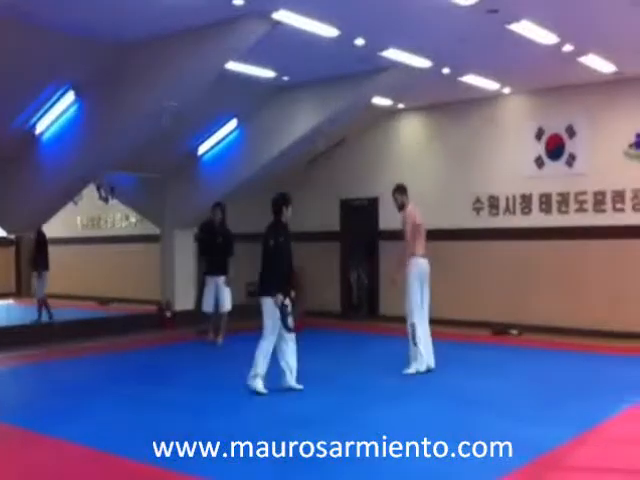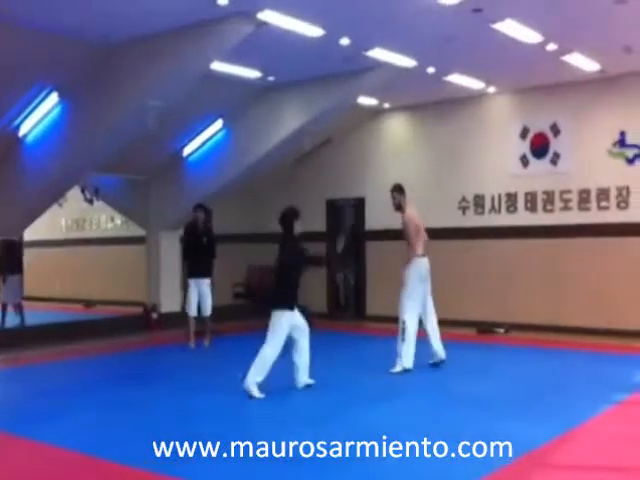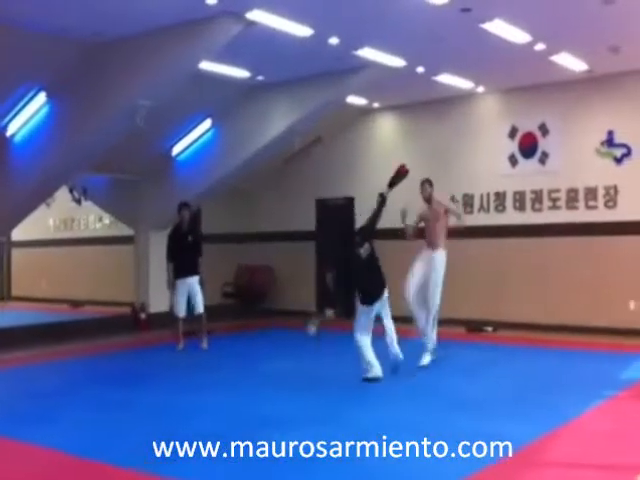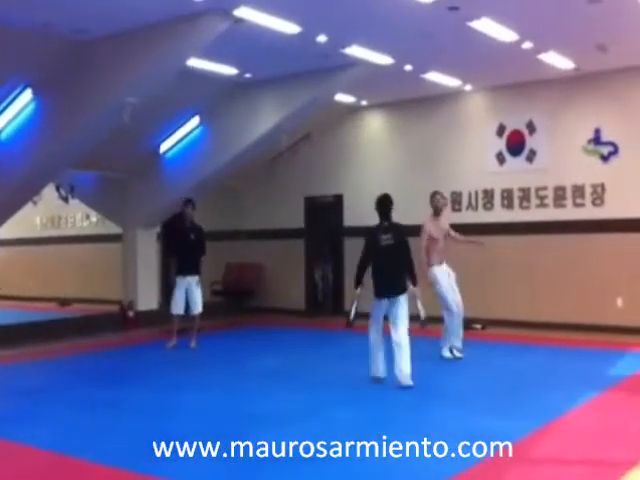
dt=0.7s
person 1, frame 1
left shoulder: (284, 231)
right shoulder: (272, 233)
right elbow: (269, 265)
left wrist: (291, 288)
right wrist: (277, 293)
left hip: (283, 293)
right hip: (271, 294)
left knee: (287, 335)
right knee: (270, 336)
left ankle: (289, 379)
right ankle: (256, 378)
person 1, frame 2
left shoulder: (290, 245)
right shoulder: (292, 247)
left hip: (288, 304)
right hip: (284, 305)
left knee: (302, 333)
right knee: (273, 344)
left ankle: (302, 378)
right ankle: (252, 382)
person 1, frame 3
right shoulder: (363, 235)
right elbow: (374, 217)
right wrist: (383, 198)
left hip: (367, 299)
right hip: (382, 290)
left knee: (361, 335)
right knee: (386, 319)
left ankle: (373, 370)
right ankle: (396, 353)
person 1, frame 4
left shoulder: (373, 234)
right shoulder: (399, 230)
left elbow: (364, 262)
right elbow: (407, 258)
left wrist: (358, 285)
right wrist: (414, 283)
left hip: (381, 291)
right hip: (399, 289)
left knee: (375, 330)
right knee: (400, 332)
left ankle: (378, 371)
right ankle: (404, 376)
person 2, frame 1
left shoulder: (407, 214)
right shoulder: (415, 212)
left elbow: (408, 244)
left wrist: (400, 271)
left hip: (415, 264)
right hip: (424, 262)
left knee: (414, 314)
right knee: (422, 314)
left ankle: (418, 363)
right ankle: (427, 361)
person 2, frame 2
left shoulder: (407, 216)
right shoulder: (412, 212)
left elbow: (413, 246)
left wrist: (406, 269)
left hip: (416, 264)
right hip: (423, 262)
left knee: (407, 312)
right knee: (427, 310)
left ankle: (405, 361)
right ankle: (438, 354)
person 2, frame 3
left shoulder: (443, 206)
right shoulder: (423, 214)
left elbow: (459, 216)
right elbow: (409, 234)
right wrist: (404, 221)
left hip: (438, 256)
right hip: (425, 254)
left knee: (432, 301)
right knee: (411, 293)
left ankle: (429, 349)
right ankle: (427, 333)
person 2, frame 4
left shoulder: (443, 223)
right shoulder: (427, 226)
left elbow: (454, 236)
right elbow: (422, 251)
left wrist: (472, 240)
right wrist: (428, 273)
left hip: (445, 268)
right hip: (435, 270)
left knee: (457, 307)
right knee: (452, 308)
left ankle: (451, 345)
right ankle: (447, 346)
person 3, frame 1
left shoulder: (226, 234)
right shoulder: (206, 233)
left elbow: (229, 256)
right elbow: (203, 256)
left wrist: (227, 275)
right wrist: (204, 274)
left hip: (222, 275)
right hip: (210, 275)
left knee: (223, 307)
right knee: (208, 307)
left ankle: (221, 335)
right ankle: (211, 333)
person 3, frame 2
left shoulder: (209, 235)
right shoulder: (189, 234)
left elbow: (212, 258)
right elbow: (186, 258)
left wrist: (211, 277)
right wrist: (187, 276)
left hip: (205, 277)
right hip: (192, 278)
left knee: (206, 310)
right knee: (191, 311)
left ankle: (207, 337)
right ankle: (192, 340)
person 3, frame 3
left shoulder: (195, 232)
right shoulder: (173, 234)
left elbow: (199, 256)
right elbow: (170, 259)
left wrist: (199, 274)
right wrist: (170, 279)
left hip: (193, 277)
right hip: (179, 278)
left knee: (200, 309)
right knee: (179, 312)
left ankle: (204, 338)
right ankle: (180, 341)
person 3, frame 4
left shoulder: (198, 230)
right shoulder: (176, 230)
left elbow: (202, 254)
right elbow: (173, 254)
left wrist: (199, 273)
right wrist: (176, 271)
left hip: (194, 275)
right hip: (180, 275)
left knee: (196, 309)
right knee: (176, 308)
left ankle: (194, 338)
right ankle: (174, 338)
